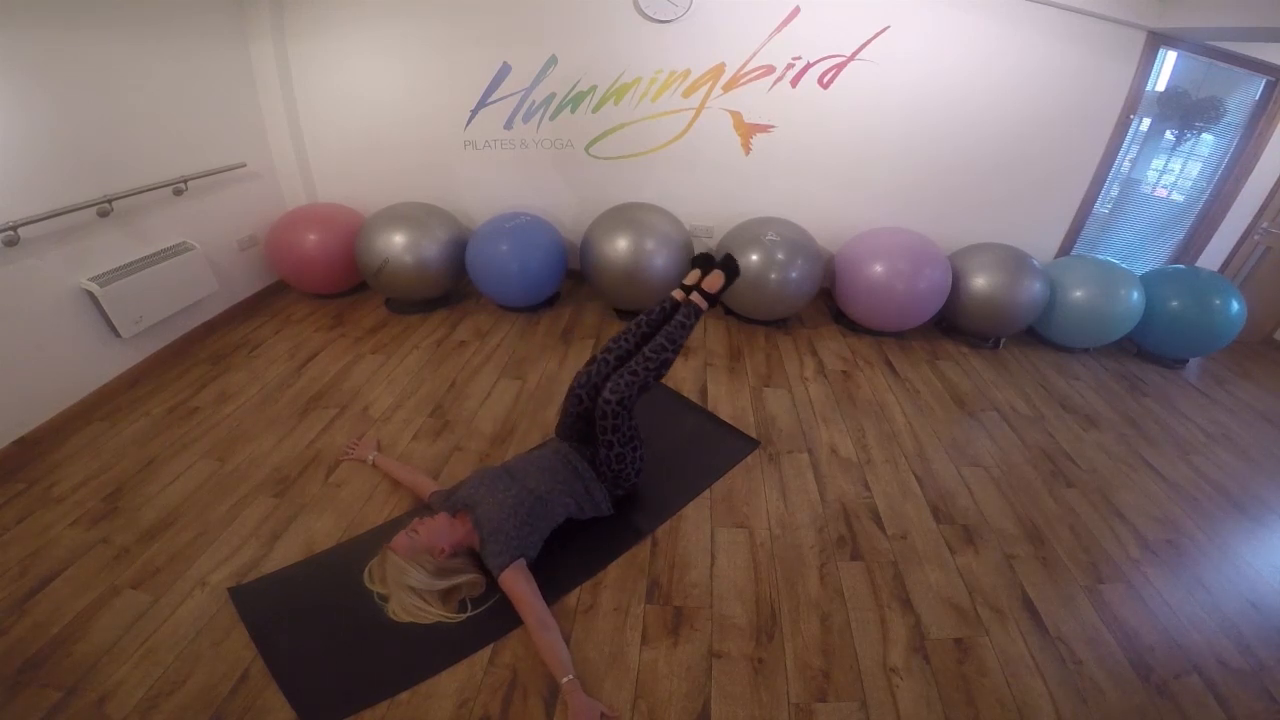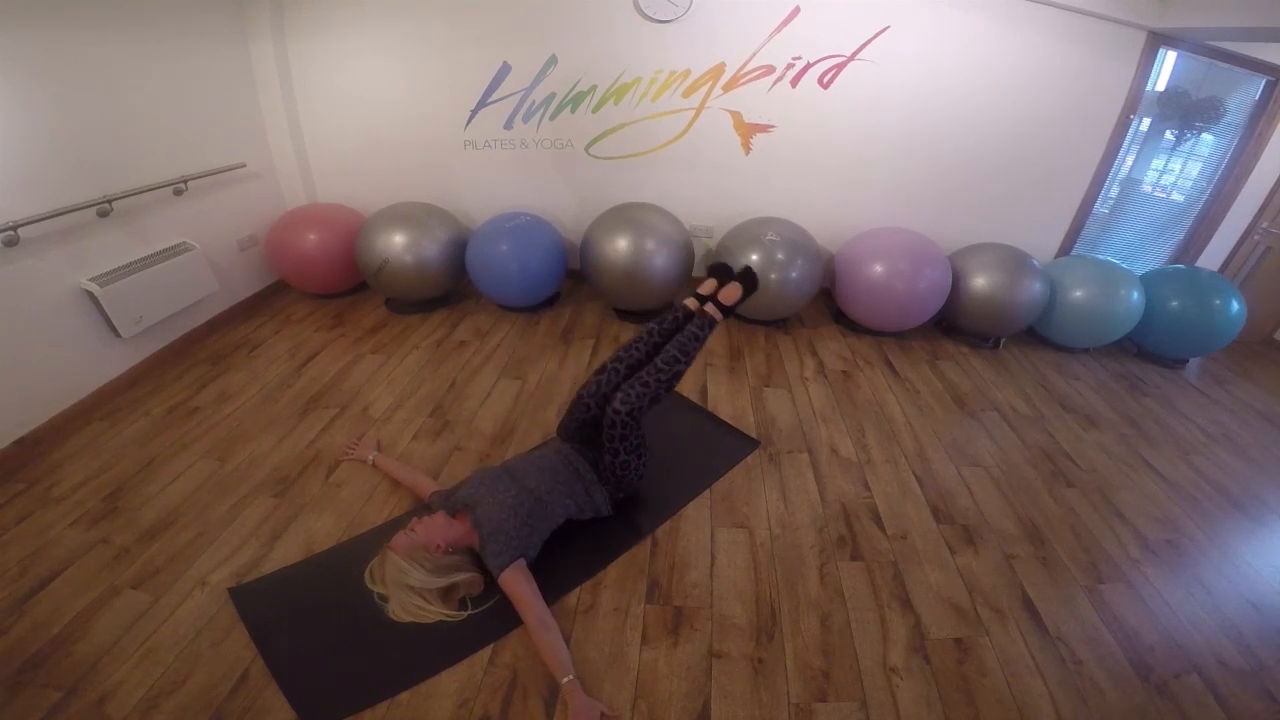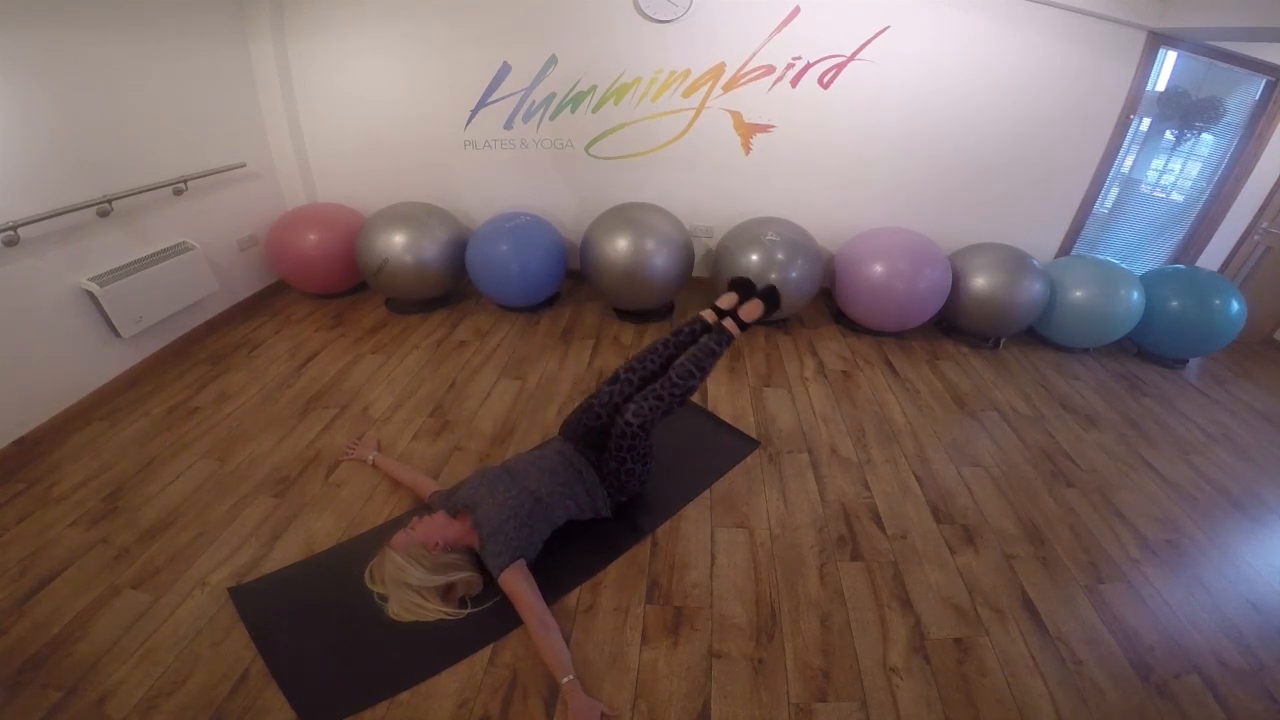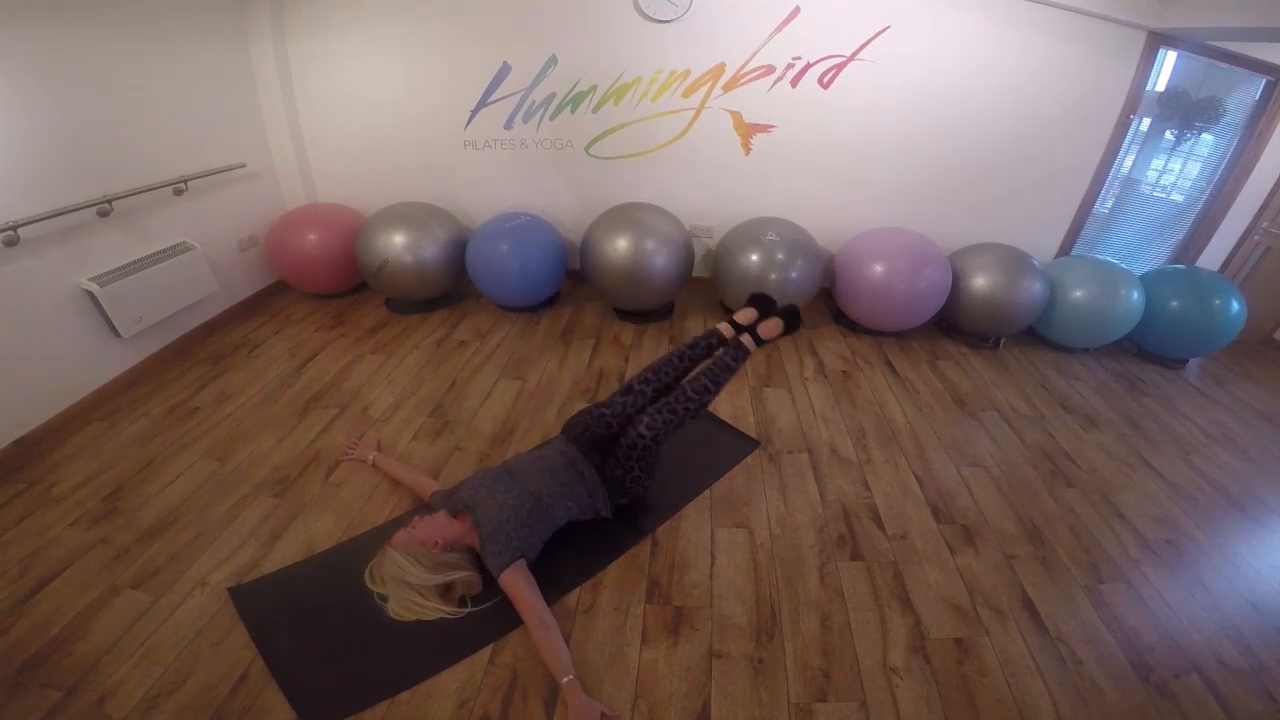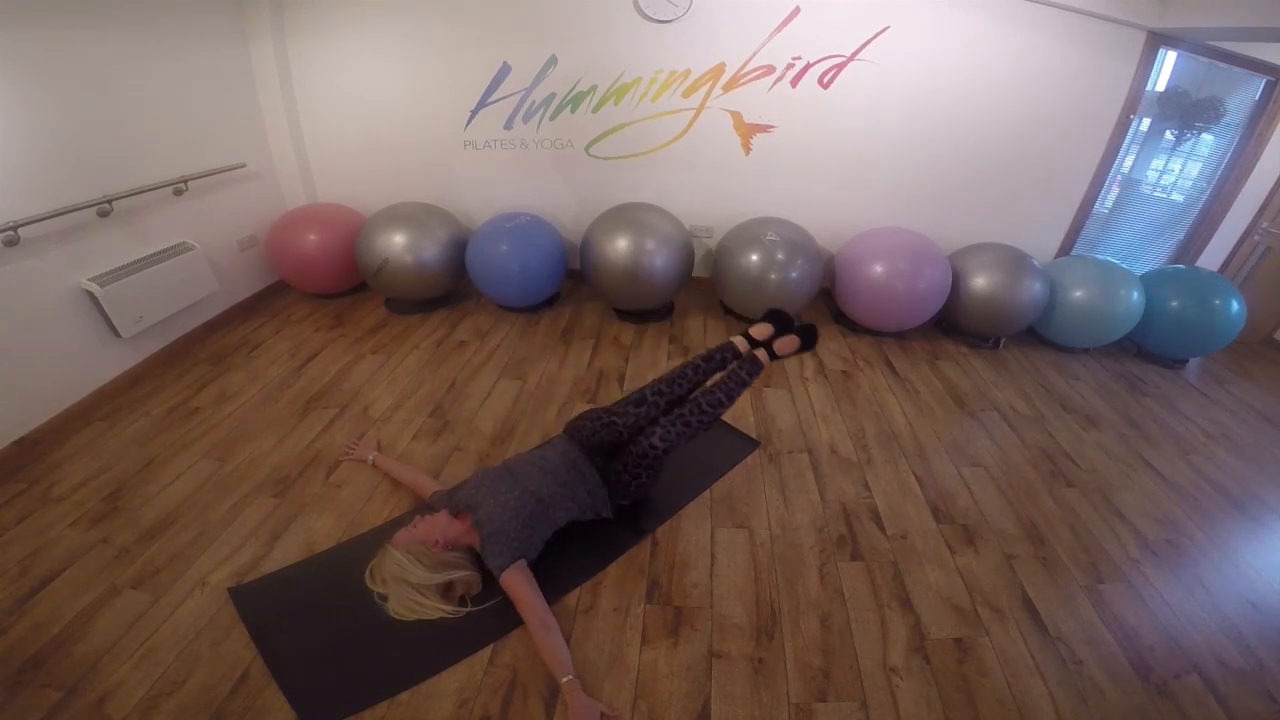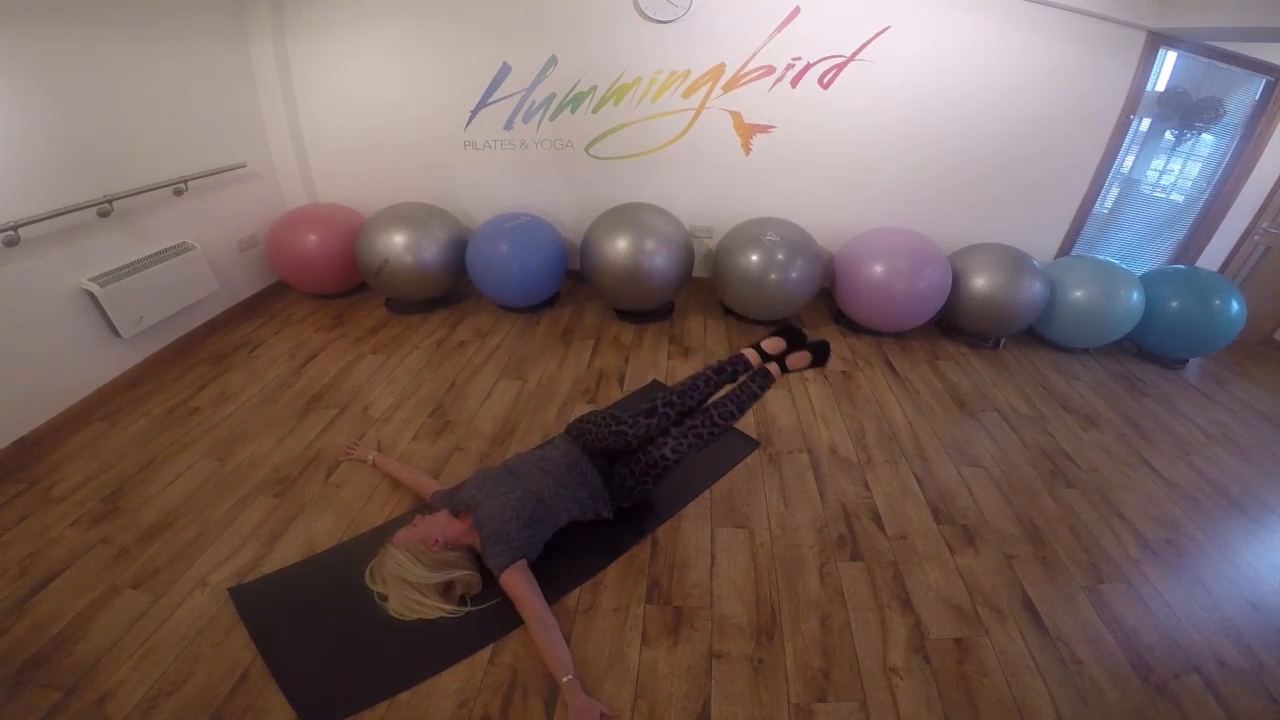
dt=0.2s
person 1, frame 1
left shoulder: (451, 505)
right shoulder: (495, 548)
left elbow: (417, 477)
right elbow: (539, 621)
left wrist: (373, 456)
left hip: (565, 450)
right hip: (601, 481)
left knee: (591, 383)
right knee: (615, 394)
left ankle: (685, 294)
right ankle: (698, 302)
person 1, frame 2
left shoulder: (451, 505)
right shoulder: (495, 547)
left elbow: (416, 477)
right elbow: (539, 621)
left wrist: (373, 456)
left hip: (567, 451)
right hip: (602, 482)
left knee: (601, 391)
right knee: (624, 403)
left ankle: (699, 304)
right ankle: (713, 311)
person 1, frame 3
left shoulder: (452, 505)
right shoulder: (495, 547)
left elbow: (419, 479)
right elbow: (539, 621)
left wrist: (373, 456)
left hip: (569, 450)
right hip: (605, 484)
left knee: (614, 397)
right knee: (635, 413)
left ankle: (717, 315)
right ankle: (731, 325)
person 1, frame 4
left shoulder: (452, 505)
right shoulder: (495, 547)
left elbow: (418, 479)
right elbow: (539, 620)
left wrist: (373, 457)
left hip: (572, 449)
right hip: (607, 485)
left knee: (624, 407)
right knee: (646, 427)
left ankle: (734, 329)
right ankle: (746, 341)
person 1, frame 5
left shoulder: (451, 505)
right shoulder: (496, 549)
left elbow: (419, 478)
right elbow: (540, 620)
left wrist: (374, 456)
left hip: (574, 447)
right hip: (607, 487)
left knee: (632, 416)
right knee: (656, 439)
left ankle: (748, 344)
right ankle: (759, 355)
person 1, frame 6
left shoulder: (454, 503)
right shoulder: (495, 548)
left elbow: (421, 479)
right elbow: (540, 620)
left wrist: (374, 456)
left hip: (578, 445)
right hip: (608, 489)
left knee: (643, 424)
right knee: (665, 448)
left ankle: (759, 356)
right ankle: (770, 368)
